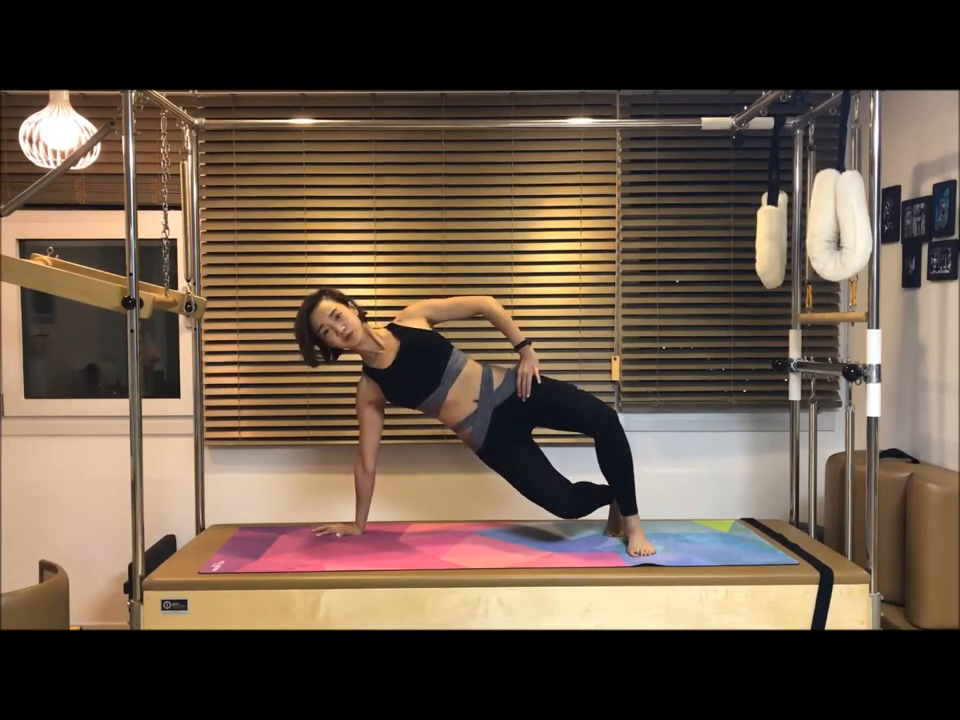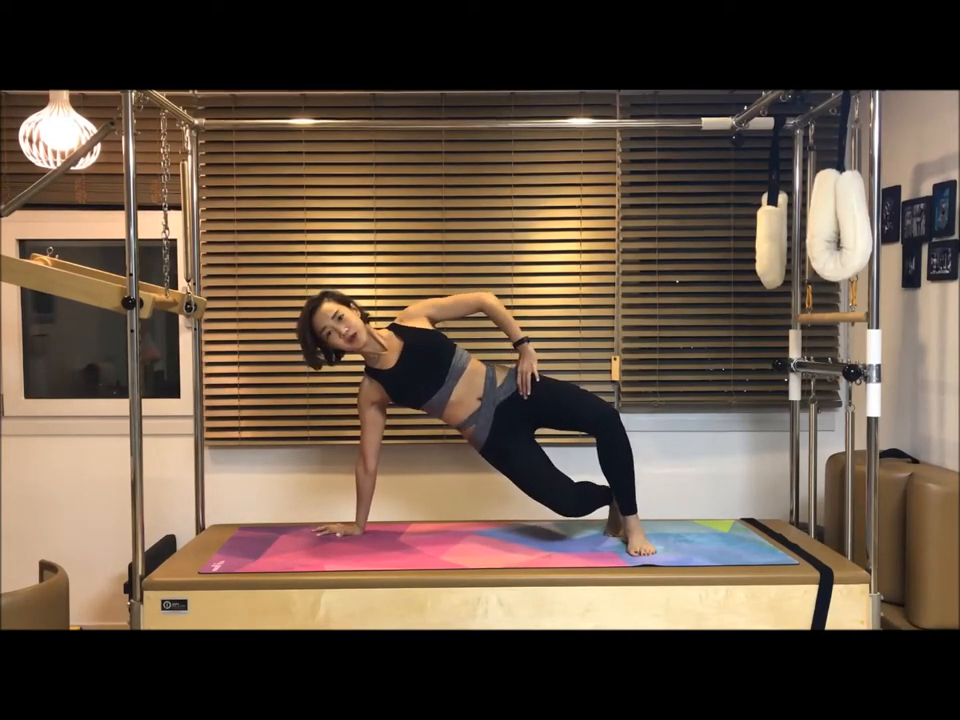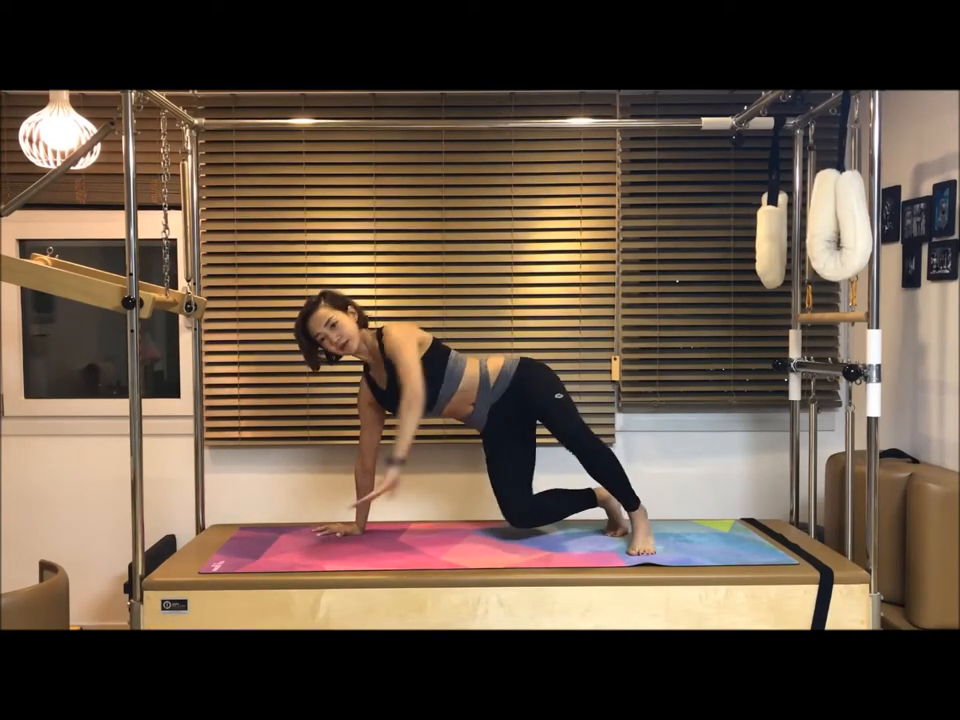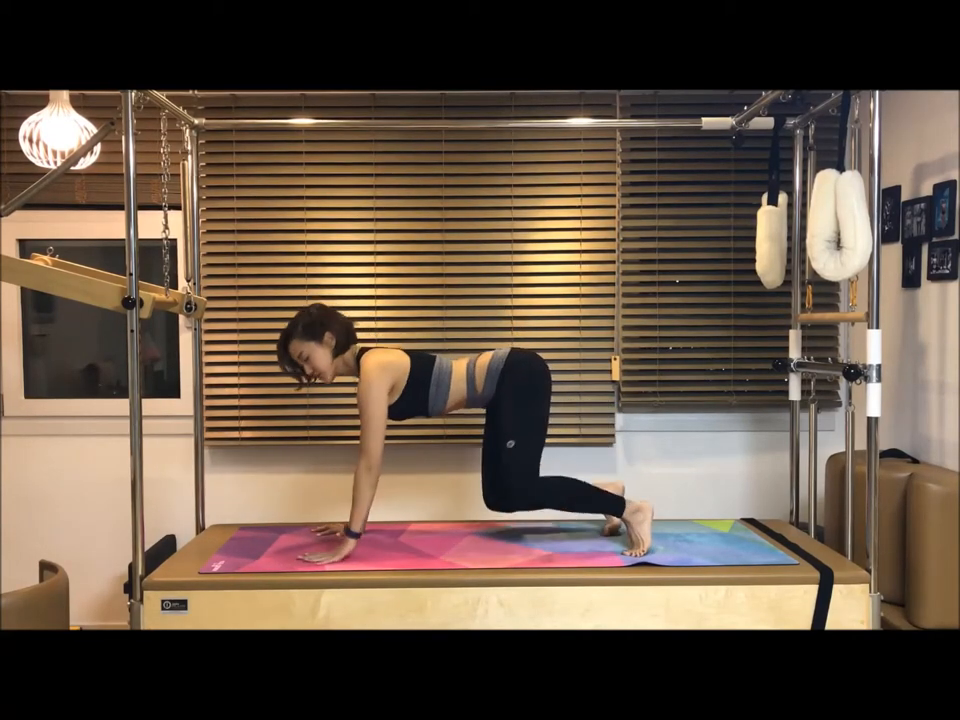
dt=0.5s
person 1, frame 1
left shoulder: (412, 318)
right shoulder: (369, 389)
left elbow: (485, 304)
right elbow: (366, 461)
left wrist: (525, 347)
right wrist: (357, 523)
left hip: (513, 390)
right hip: (491, 437)
left knee: (603, 419)
right knee: (565, 503)
left ankle: (631, 520)
right ankle: (612, 496)
person 1, frame 2
left shoulder: (413, 319)
right shoulder: (372, 390)
left elbow: (484, 300)
right elbow: (368, 461)
left wrist: (523, 344)
right wrist: (358, 523)
left hip: (514, 390)
right hip: (493, 434)
left knee: (604, 418)
right knee: (566, 501)
left ankle: (631, 521)
right ankle: (611, 496)
person 1, frame 3
left shoulder: (395, 336)
right shoulder: (368, 389)
left elbow: (415, 393)
right elbow: (366, 459)
left wrist: (396, 464)
right wrist: (359, 523)
left hip: (519, 380)
right hip: (496, 423)
left knee: (574, 434)
right knee: (521, 514)
left ankle: (636, 513)
right ankle: (601, 496)
person 1, frame 4
left shoulder: (373, 370)
right shoulder: (368, 375)
left elbow: (370, 464)
right elbow: (368, 461)
left wrist: (352, 537)
right wrist: (354, 523)
left hip: (518, 374)
right hip: (506, 382)
left knee: (521, 485)
right knee: (498, 497)
left ankle: (631, 510)
right ankle: (602, 493)
